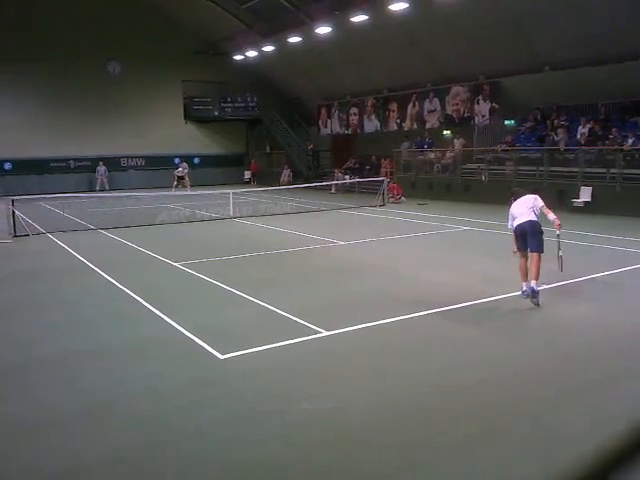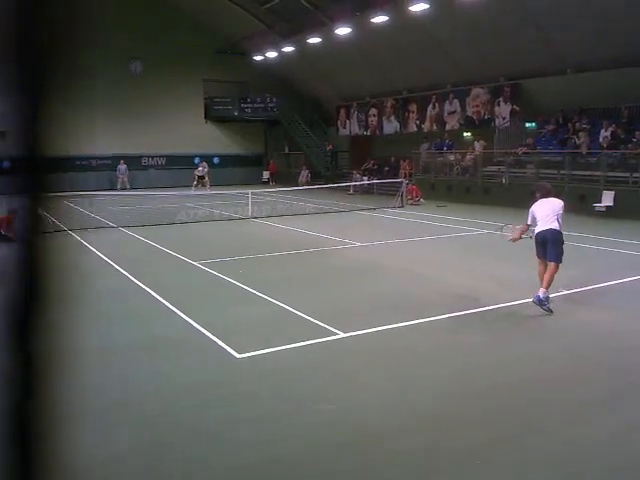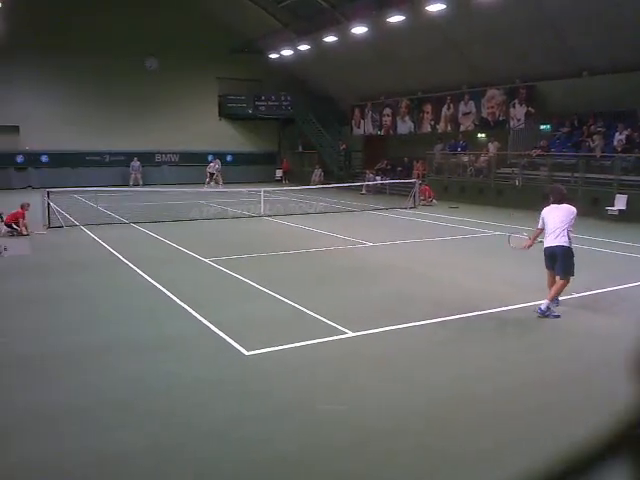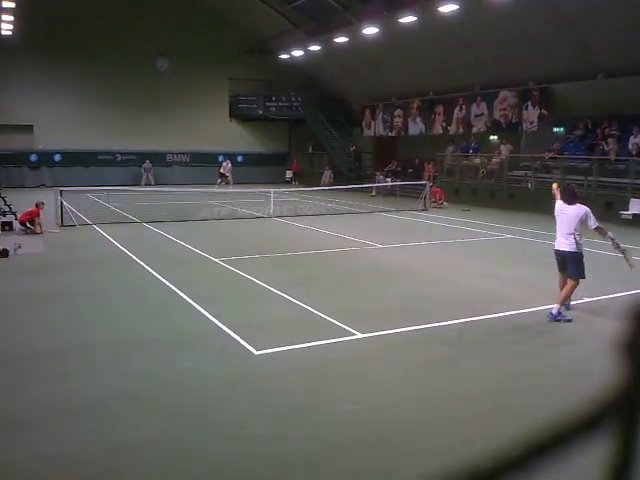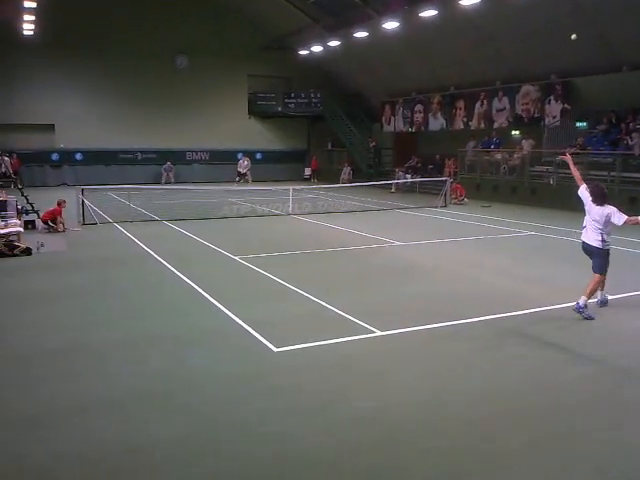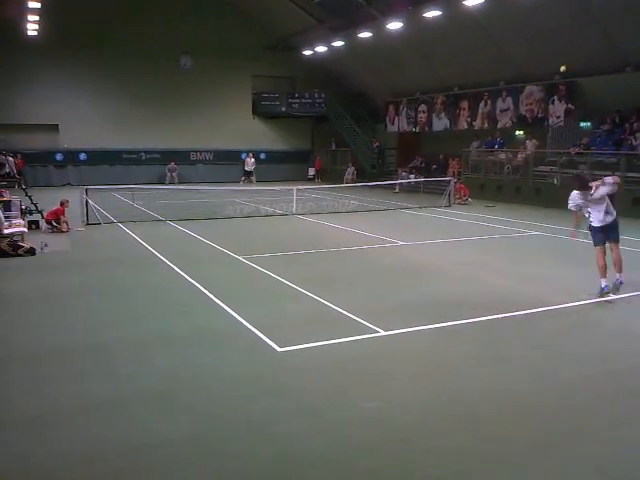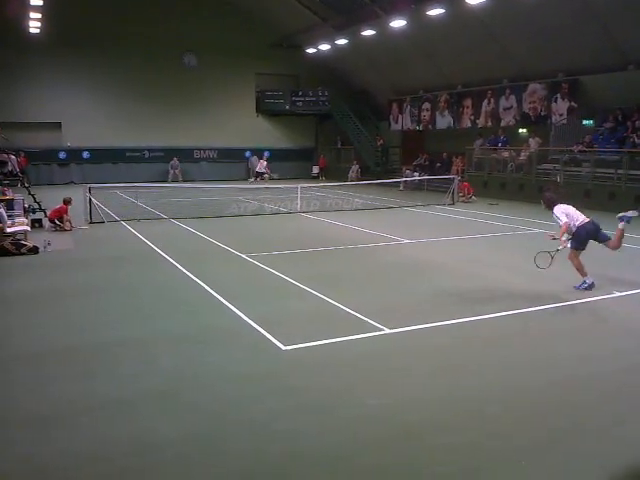
dt=0.5s
person 1, frame 1
left shoulder: (513, 207)
right shoulder: (533, 197)
right elbow: (545, 209)
left wrist: (517, 247)
right wrist: (555, 220)
left hip: (519, 227)
right hip: (532, 224)
left knee: (523, 257)
right knee: (535, 257)
left ankle: (525, 288)
right ankle: (533, 287)
person 1, frame 2
left shoulder: (535, 206)
right shoulder: (559, 202)
left elbow: (528, 225)
left wrist: (518, 234)
left hip: (540, 233)
right hip: (554, 232)
left knee: (542, 263)
right knee: (553, 266)
left ankle: (544, 294)
right ankle: (541, 295)
person 1, frame 3
left shoulder: (546, 210)
right shoulder: (572, 210)
left elbow: (540, 229)
left wrist: (531, 241)
left hip: (548, 247)
right hip: (563, 247)
left knee: (551, 272)
right knee: (564, 279)
left ankle: (552, 297)
right ankle: (544, 307)
person 1, frame 4
left shoulder: (559, 206)
right shoulder: (583, 210)
left elbow: (558, 197)
right elbow: (598, 229)
left wrist: (555, 190)
right wrist: (613, 240)
left hip: (559, 248)
right hip: (573, 250)
left knee: (563, 276)
right knee: (573, 282)
left ankle: (565, 301)
right ankle: (555, 311)
person 1, frame 5
left shoulder: (588, 201)
right shoulder: (610, 210)
left elbow: (579, 180)
left wrist: (570, 163)
left hip: (586, 243)
right hip: (600, 246)
left knee: (602, 271)
right knee: (598, 277)
left ankle: (601, 297)
right ankle: (581, 304)
person 1, frame 6
left shoulder: (581, 194)
left hip: (597, 225)
right hip: (610, 223)
left knee: (601, 254)
right knee: (614, 250)
left ankle: (604, 285)
right ankle: (619, 279)
person 1, frame 7
left shoulder: (556, 211)
right shoulder: (563, 207)
left elbow: (566, 224)
left wrist: (559, 236)
right wrist: (565, 240)
left hip: (582, 230)
right hip: (592, 224)
left knee: (573, 257)
right knee: (615, 246)
left ankle: (588, 282)
right ankle: (622, 222)
